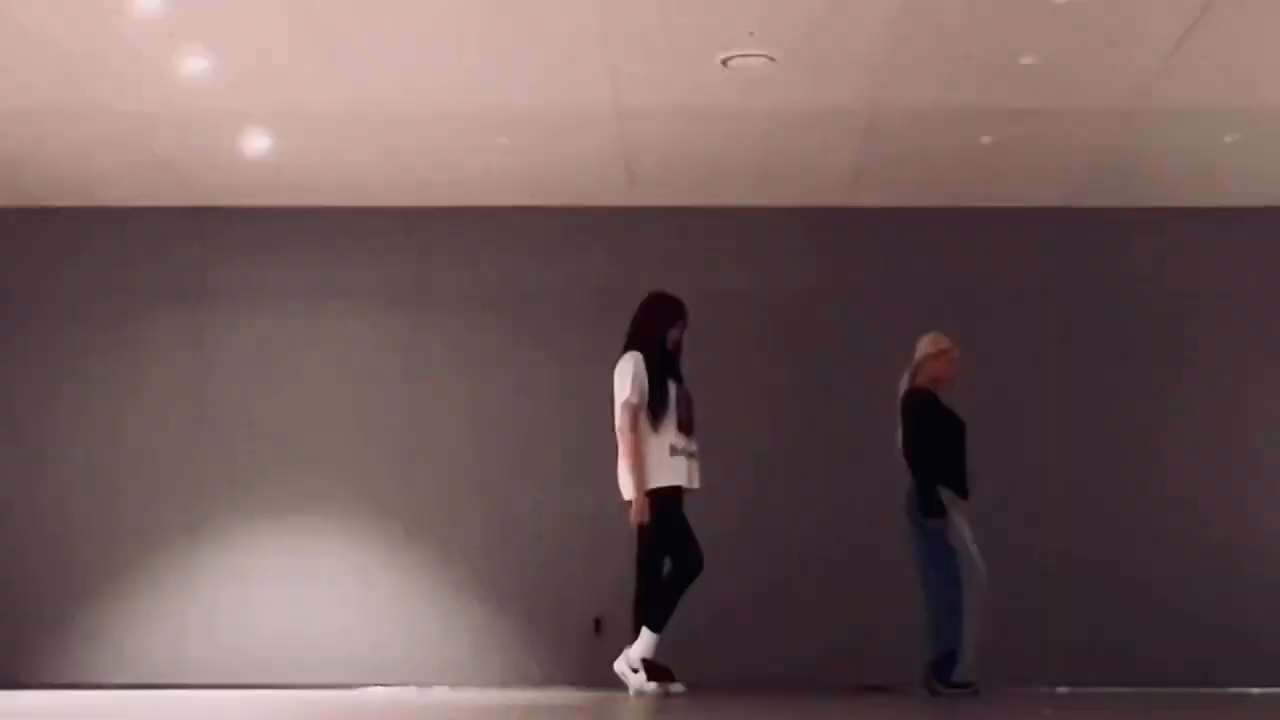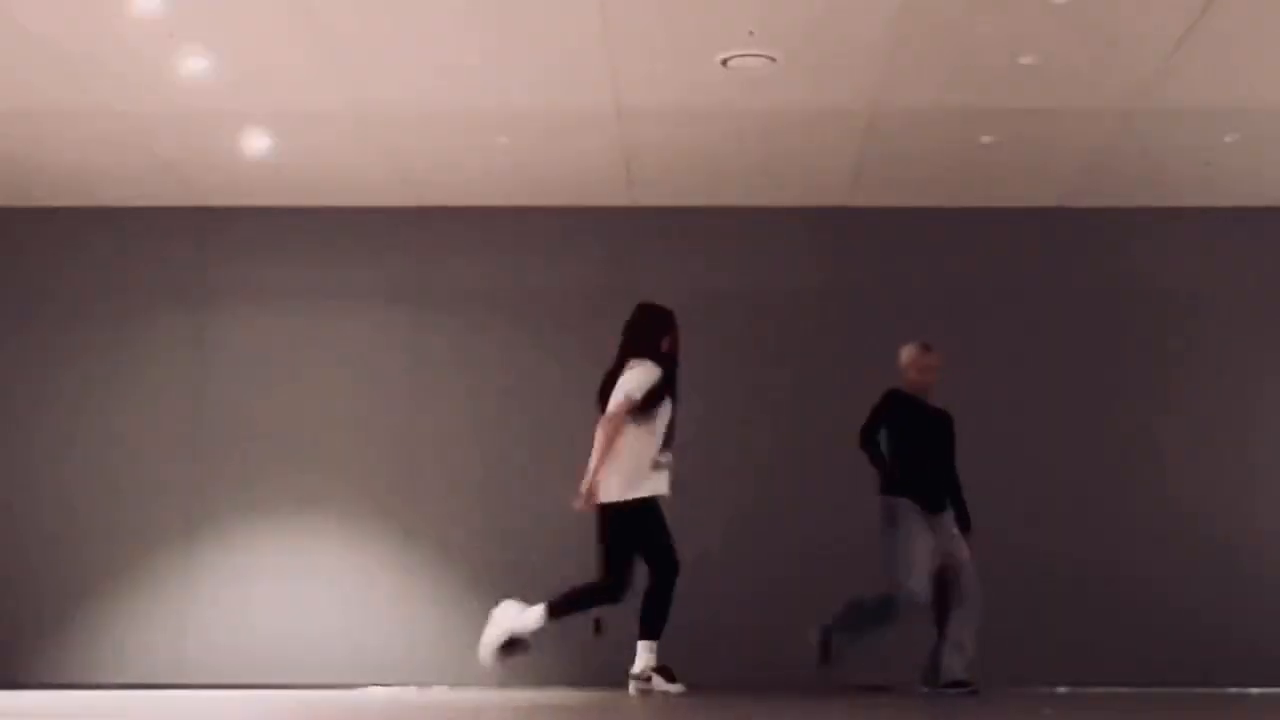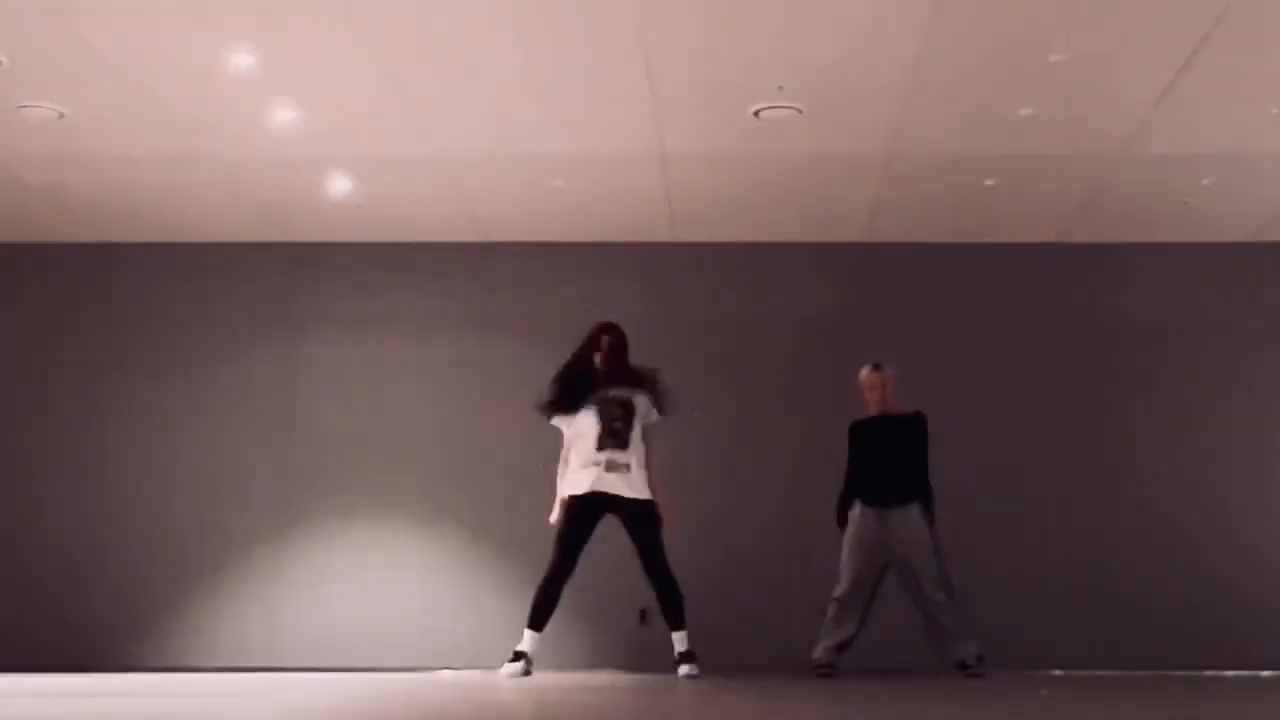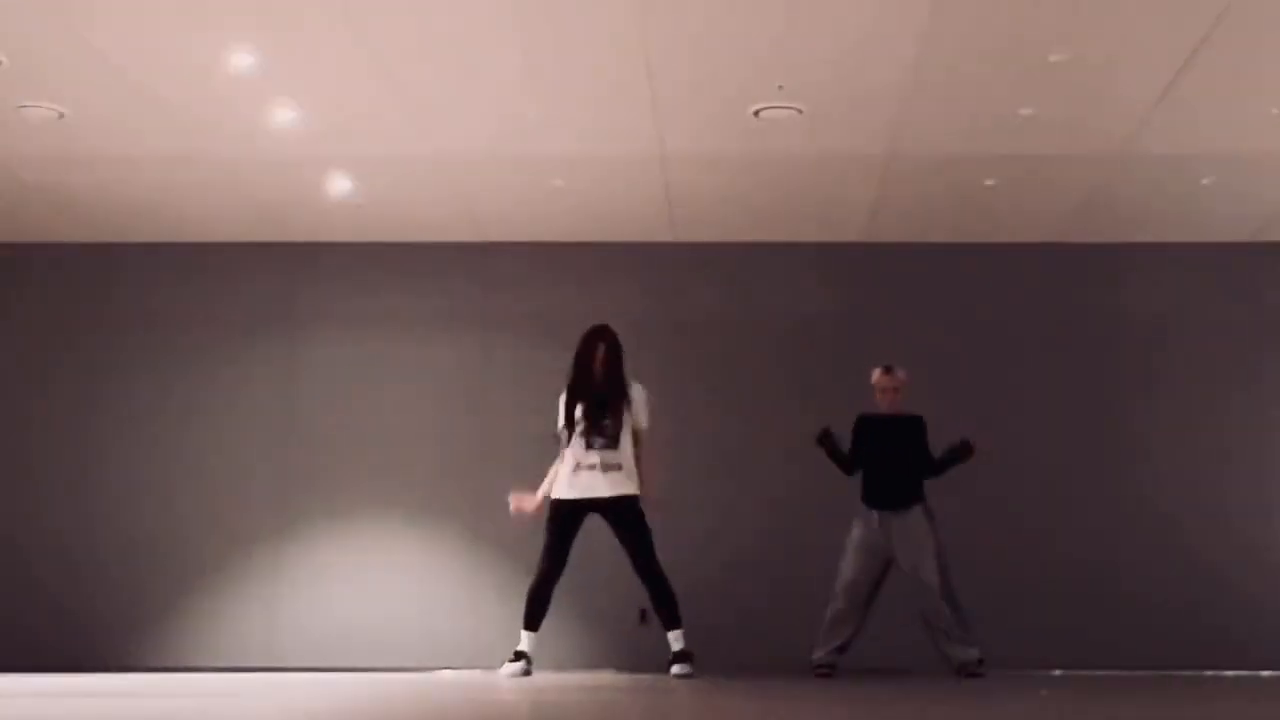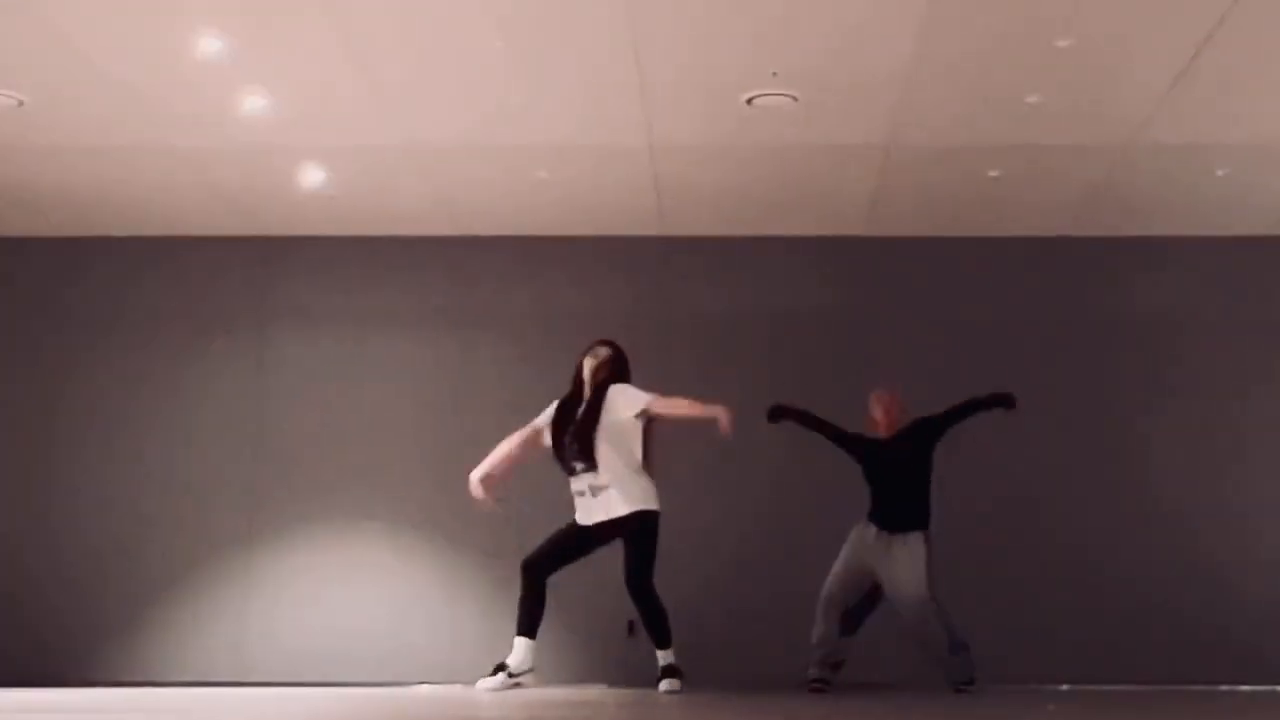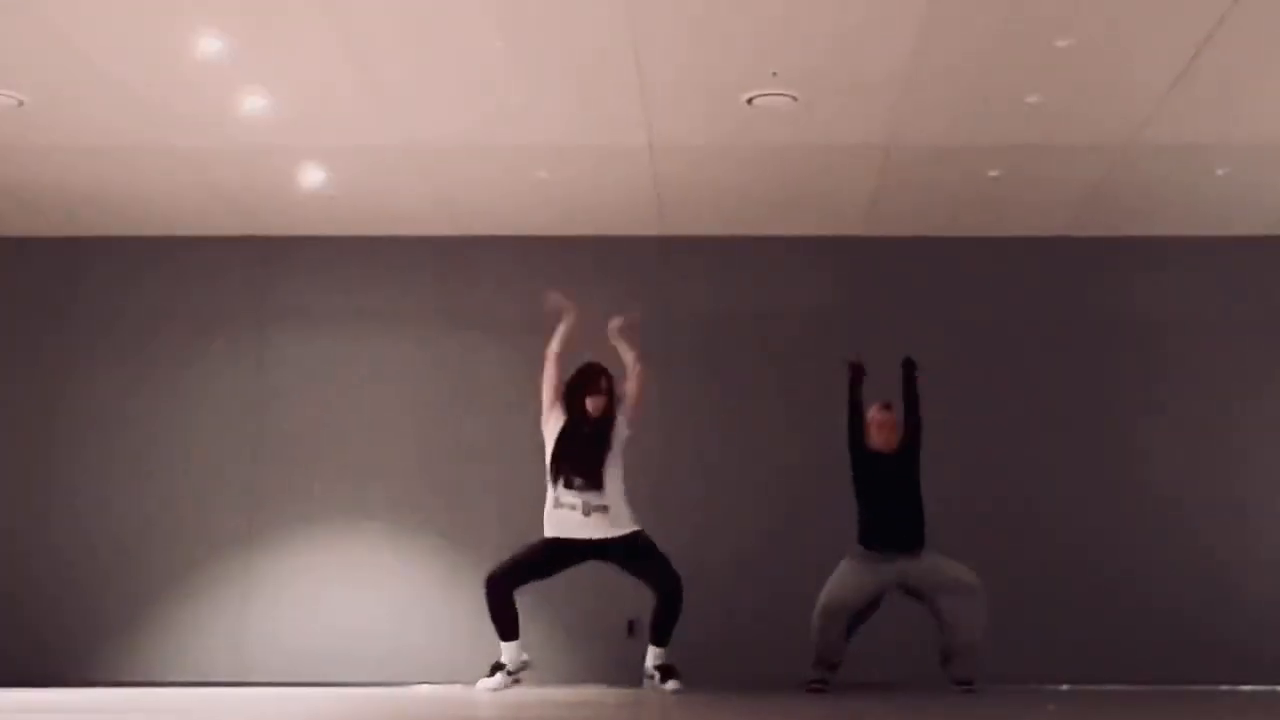
dt=0.5s
person 1, frame 1
left shoulder: (664, 369)
right shoulder: (633, 363)
right elbow: (627, 430)
right wrist: (638, 492)
left hip: (667, 484)
right hip: (650, 485)
left knee: (654, 569)
right knee: (688, 561)
left ankle: (642, 660)
right ankle: (637, 657)
person 1, frame 2
left shoulder: (648, 376)
right shoulder: (646, 371)
right elbow: (611, 424)
right wrist: (591, 481)
left hip: (639, 492)
right hip: (625, 491)
left knee: (666, 568)
right knee: (612, 584)
left ankle: (645, 667)
right ankle: (517, 620)
person 1, frame 3
left shoulder: (639, 392)
right shoulder: (576, 394)
right elbow: (569, 449)
left wrist: (654, 496)
right wrist: (559, 503)
left hip: (633, 492)
right hip: (585, 490)
left knee: (657, 568)
right knee: (560, 568)
left ankle: (683, 650)
right ankle: (525, 651)
person 1, frame 4
left shoulder: (631, 393)
right shoulder: (572, 397)
left elbow: (637, 446)
right elbow: (565, 449)
left wrist: (639, 489)
right wrist: (537, 497)
left hip: (618, 493)
right hip: (570, 493)
left knee: (648, 566)
right knee: (549, 568)
left ankle: (679, 649)
right ankle: (524, 652)
person 1, frame 5
left shoulder: (619, 397)
right shoulder: (562, 409)
left elbow: (662, 404)
right elbow: (524, 437)
left wrist: (712, 410)
right wrist: (485, 469)
left hip: (634, 509)
right hip: (591, 516)
left knee: (637, 584)
right knee: (533, 567)
left ankle: (668, 664)
right ankle: (518, 664)
person 1, frame 6
left shoulder: (615, 426)
right shoulder: (557, 423)
left elbow: (635, 373)
right elbow: (552, 360)
left wrist: (617, 337)
right wrist: (567, 321)
left hip: (617, 532)
right hip: (564, 535)
left knee: (670, 586)
right knee: (498, 582)
left ankle: (656, 662)
right ankle: (512, 662)
person 2, frame 1
left shoulder: (930, 402)
right shoulder: (917, 399)
right elbow: (913, 452)
right wrist: (930, 498)
left hip: (944, 499)
right hip: (935, 499)
left knee: (949, 584)
right knee: (952, 582)
left ankle: (943, 671)
right ankle: (942, 672)
person 2, frame 2
left shoulder: (943, 419)
right shoulder: (896, 401)
left elbow: (947, 473)
right elbow: (867, 436)
left wrist: (961, 514)
right wrist: (885, 467)
left hip: (940, 514)
right hip: (903, 509)
left knee: (964, 590)
right knee: (911, 595)
left ankle: (949, 671)
right ankle: (836, 633)
person 2, frame 3
left shoulder: (914, 422)
right shoulder: (858, 429)
left elbow: (921, 470)
right elbow: (852, 475)
left wrist: (927, 509)
right wrist: (842, 512)
left hip: (907, 514)
right hip: (866, 515)
left knee: (932, 588)
right knee: (849, 588)
left ankle: (964, 655)
right ankle: (825, 654)
person 2, frame 4
left shoulder: (915, 424)
right shoulder: (865, 424)
left elbow: (927, 469)
right elbow: (850, 467)
left wrist: (955, 455)
right wrist: (830, 447)
left hip: (912, 516)
right hip: (872, 517)
left knee: (935, 587)
right knee: (850, 586)
left ankle: (965, 656)
right ankle: (826, 654)
person 2, frame 5
left shoulder: (919, 434)
right shoulder: (866, 447)
left elbow: (953, 414)
right elbow: (830, 430)
left wrist: (992, 399)
right wrist: (790, 412)
left hip: (911, 537)
right hip: (871, 534)
left knee: (915, 601)
right knee: (833, 598)
left ankle: (959, 669)
right ankle: (822, 670)
person 2, frame 6
left shoulder: (908, 455)
right shoulder: (862, 459)
left elbow: (914, 415)
right elbow: (854, 418)
left wrist: (909, 376)
right wrist: (855, 381)
left hip: (916, 558)
right hip: (869, 557)
left knee: (967, 588)
right knee: (831, 604)
left ankle: (960, 669)
right ankle: (823, 670)
